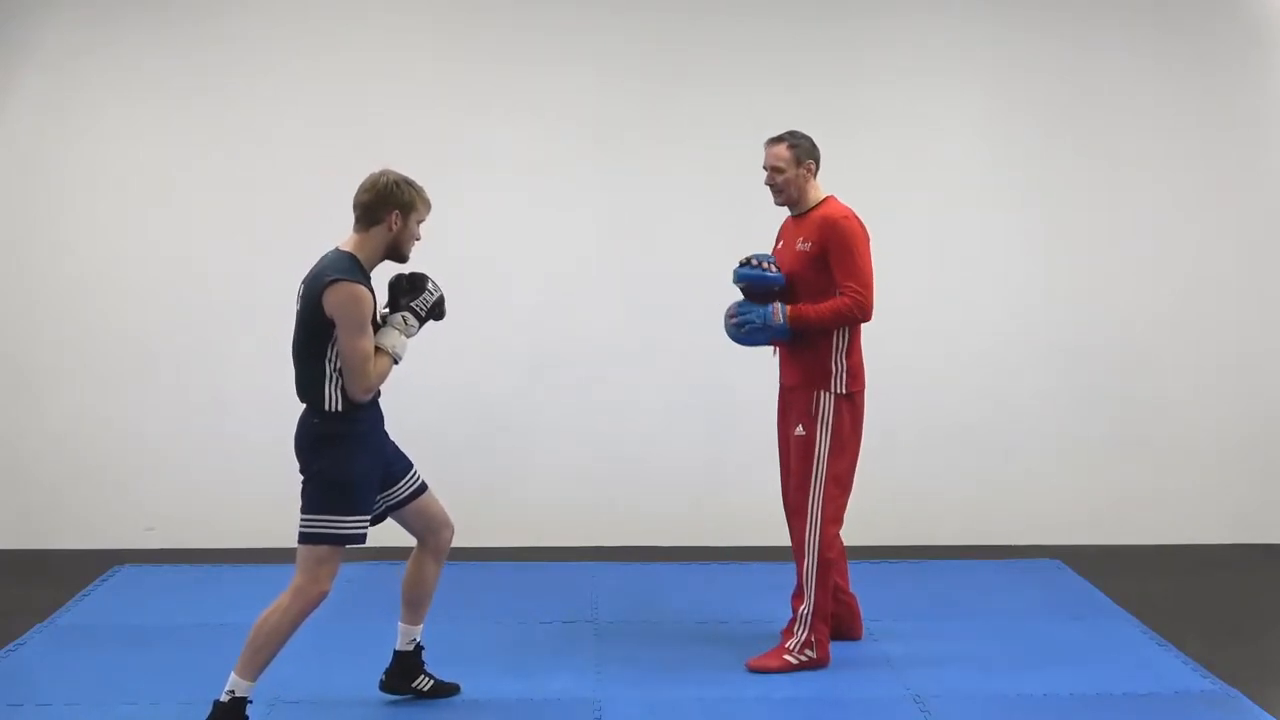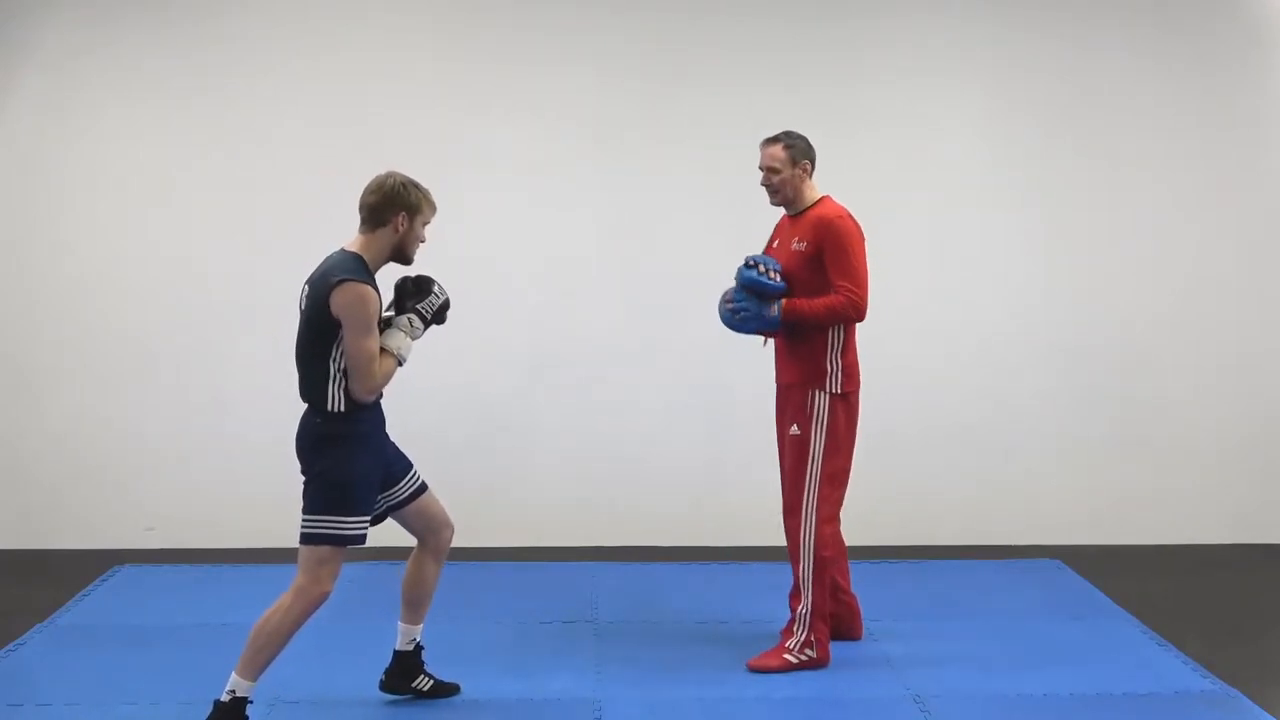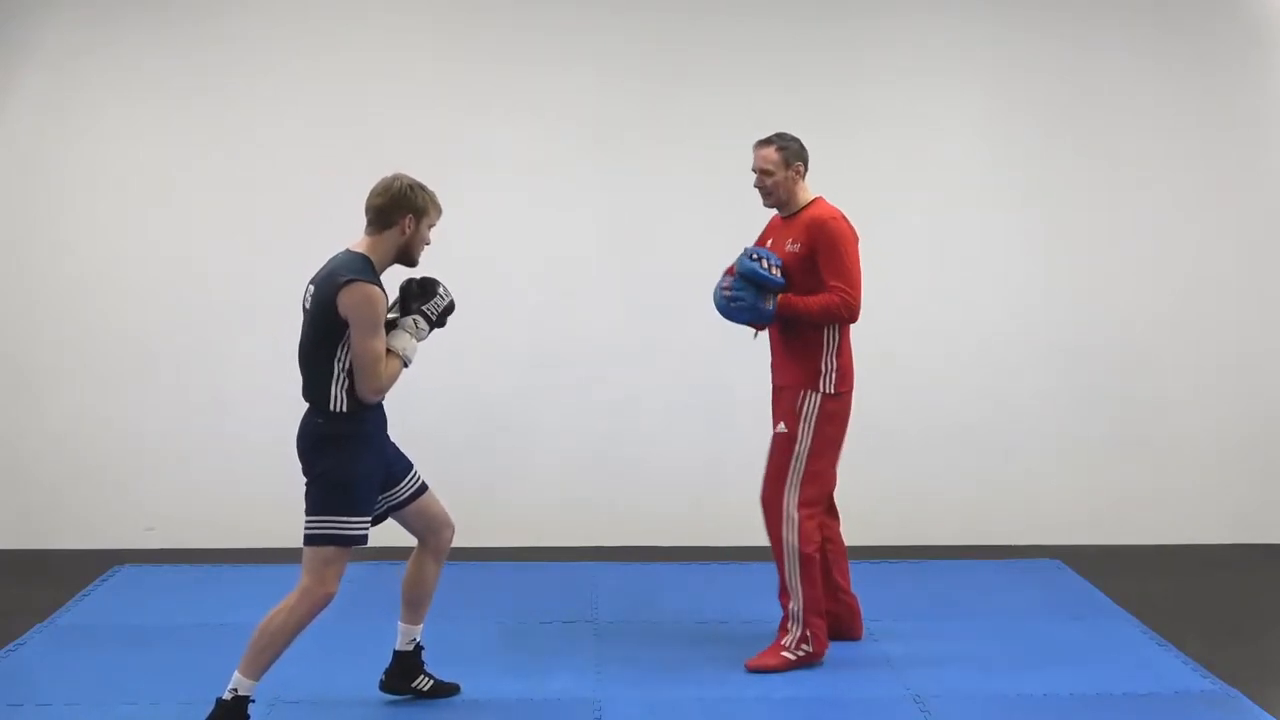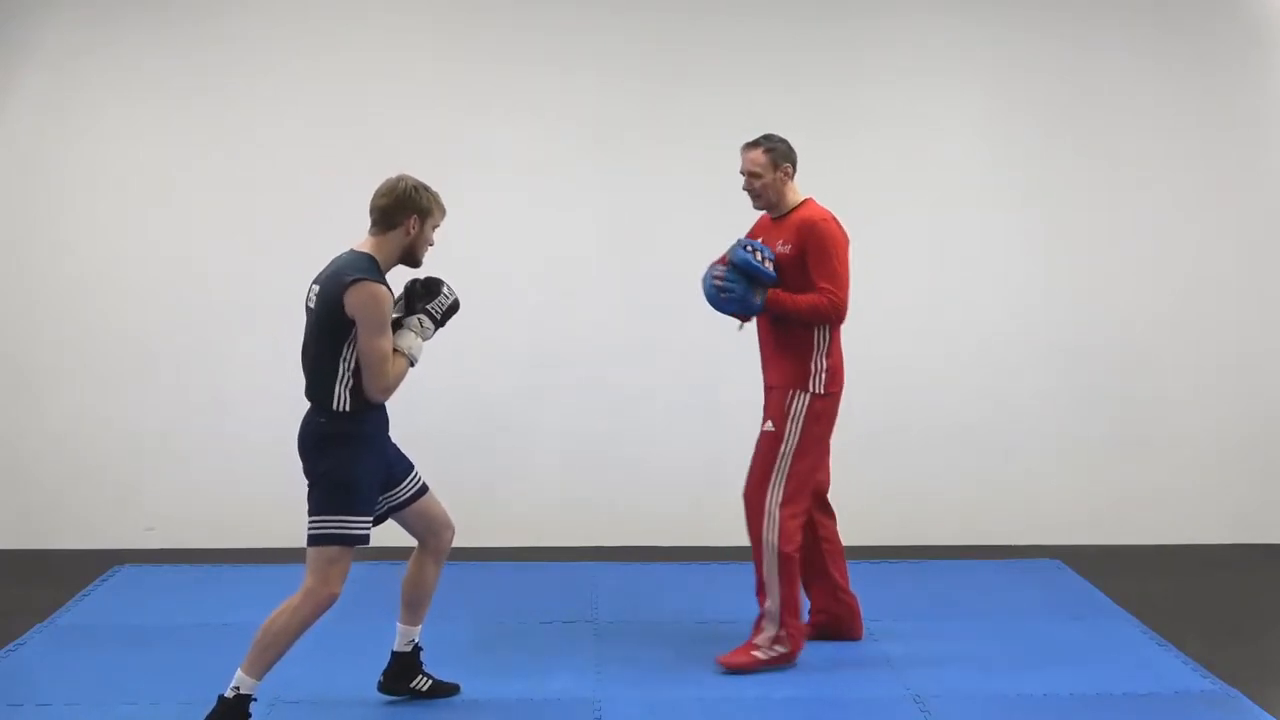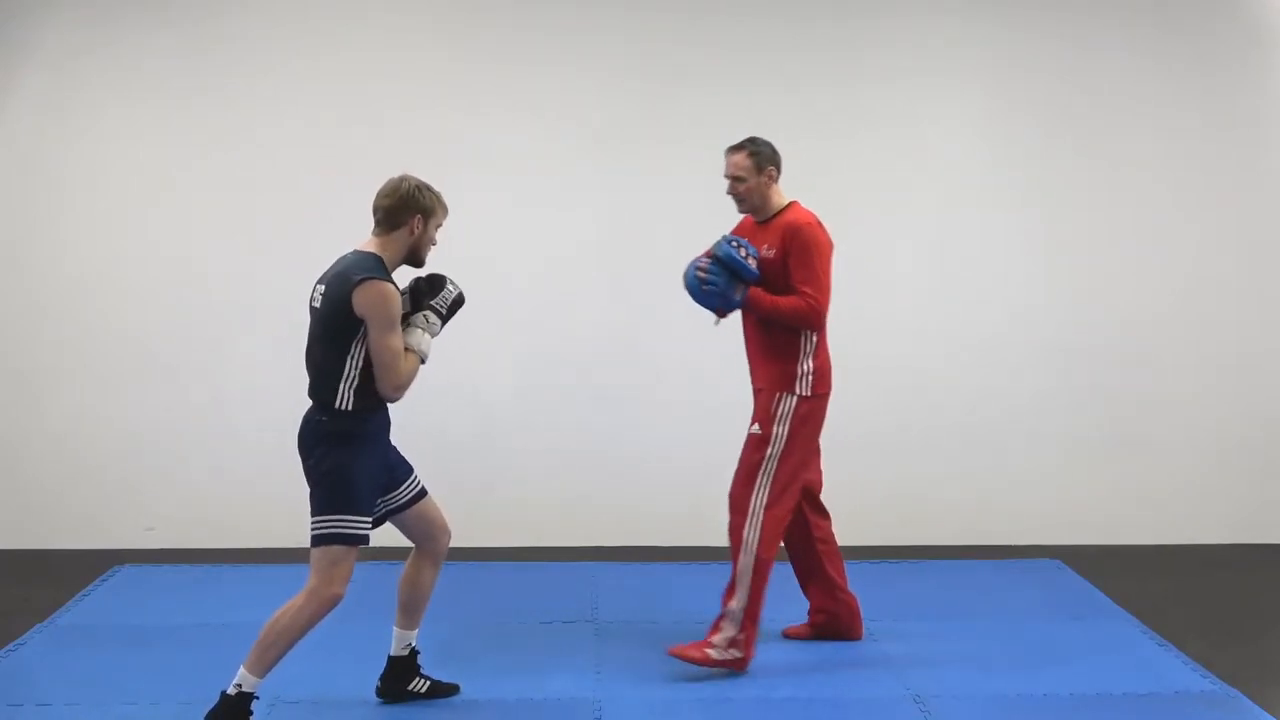
dt=0.1s
person 1, frame 1
left shoulder: (340, 269)
right shoulder: (348, 287)
right elbow: (361, 383)
left wrist: (398, 317)
right wrist: (405, 324)
left hip: (364, 435)
right hip: (337, 442)
left knee: (438, 533)
right knee: (311, 586)
left ankle: (405, 665)
person 1, frame 2
left shoulder: (340, 269)
right shoulder: (355, 288)
right elbow: (366, 385)
left wrist: (401, 318)
right wrist: (408, 324)
left hip: (363, 435)
right hip: (338, 442)
left knee: (438, 532)
right knee: (313, 586)
left ankle: (405, 665)
person 1, frame 3
left shoulder: (344, 270)
right shoulder: (362, 289)
right elbow: (372, 385)
left wrist: (405, 320)
right wrist: (414, 326)
left hip: (363, 435)
right hip: (340, 442)
left knee: (438, 532)
right knee: (318, 588)
left ankle: (404, 664)
person 1, frame 4
left shoulder: (344, 270)
right shoulder: (369, 288)
right elbow: (379, 385)
left wrist: (404, 320)
right wrist: (420, 326)
left hip: (362, 436)
right hip: (341, 442)
left knee: (438, 533)
right knee: (323, 587)
left ankle: (402, 666)
person 1, frame 5
left shoulder: (347, 270)
right shoulder: (376, 287)
right elbow: (392, 384)
left wrist: (410, 315)
right wrist: (427, 322)
left hip: (362, 435)
right hip: (341, 442)
left knee: (434, 538)
right knee: (327, 588)
left ankle: (399, 670)
person 2, frame 1
left shoulder: (838, 224)
right shoulder: (790, 228)
left elbow: (859, 304)
right elbow: (789, 297)
left wrist: (785, 317)
right wrist: (760, 286)
left hip: (829, 388)
right hip: (797, 384)
left knee: (816, 510)
right knee: (804, 507)
left ankle: (807, 640)
right ankle: (839, 615)
person 2, frame 2
left shoulder: (833, 223)
right shoulder: (785, 227)
left elbow: (852, 304)
right elbow: (767, 294)
left wrist: (778, 310)
left hip: (824, 387)
right hip: (795, 384)
left knee: (807, 506)
right knee: (815, 503)
left ankle: (808, 638)
right ankle: (840, 614)
person 2, frame 3
left shoulder: (827, 224)
right shoulder: (775, 227)
left elbow: (845, 304)
right elbow: (746, 290)
left wrist: (774, 304)
right wrist: (742, 278)
left hip: (818, 386)
right hip: (790, 383)
left knee: (789, 504)
right knee: (812, 501)
left ankle: (803, 635)
right ankle: (838, 615)
person 2, frame 4
left shoulder: (817, 226)
right shoulder: (763, 227)
left elbow: (831, 306)
right elbow: (731, 289)
left wrist: (763, 297)
right wrist: (730, 273)
left hip: (807, 386)
right hip: (785, 384)
left knee: (770, 500)
right knee: (805, 502)
left ankle: (777, 634)
right ankle: (837, 614)
person 2, frame 5
left shoulder: (802, 230)
right shoulder: (746, 228)
left elbow: (810, 310)
right elbow: (705, 282)
left wrist: (743, 295)
right wrist: (713, 270)
left hip: (795, 387)
right hip: (775, 386)
left knee: (755, 502)
right knee: (798, 503)
left ankle: (732, 637)
right ankle: (836, 614)
